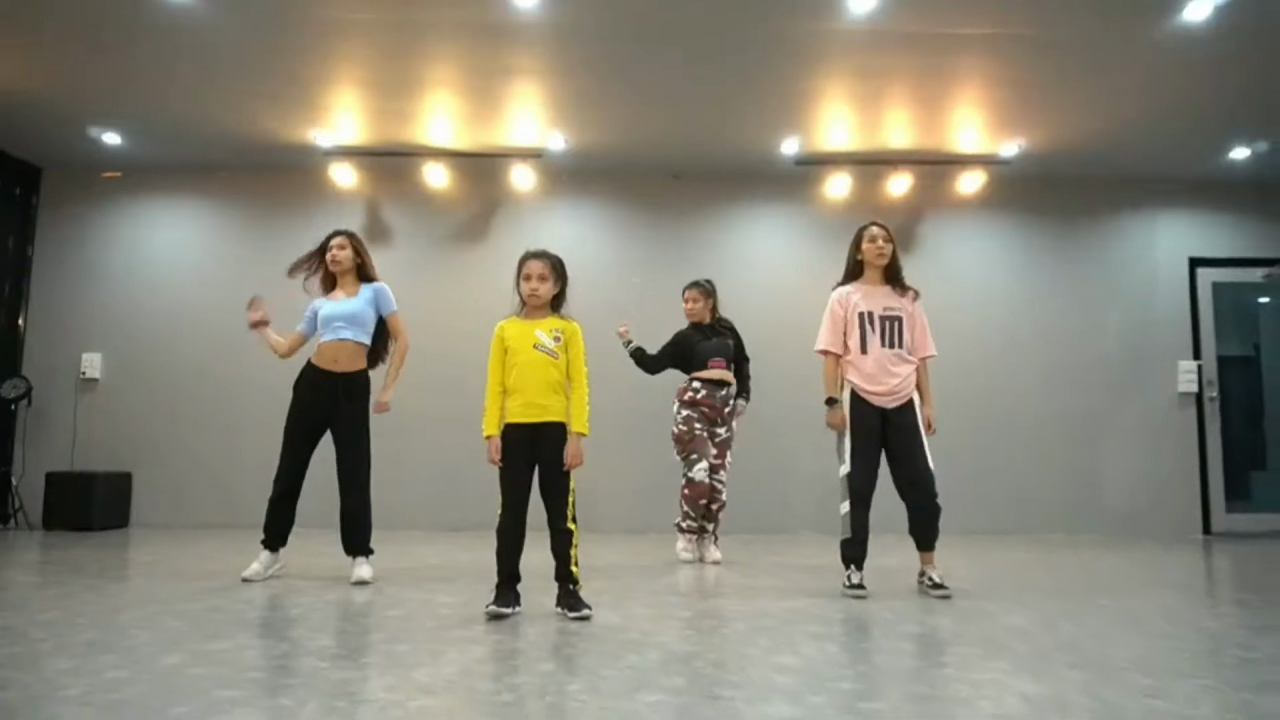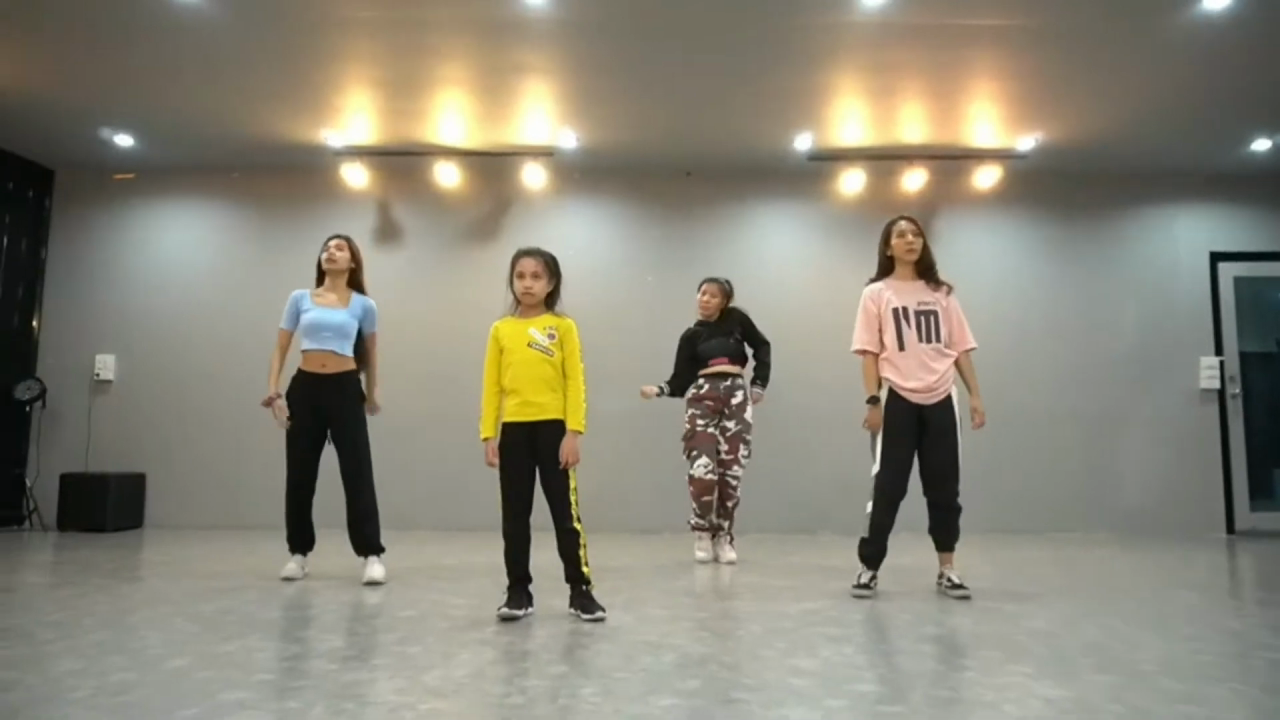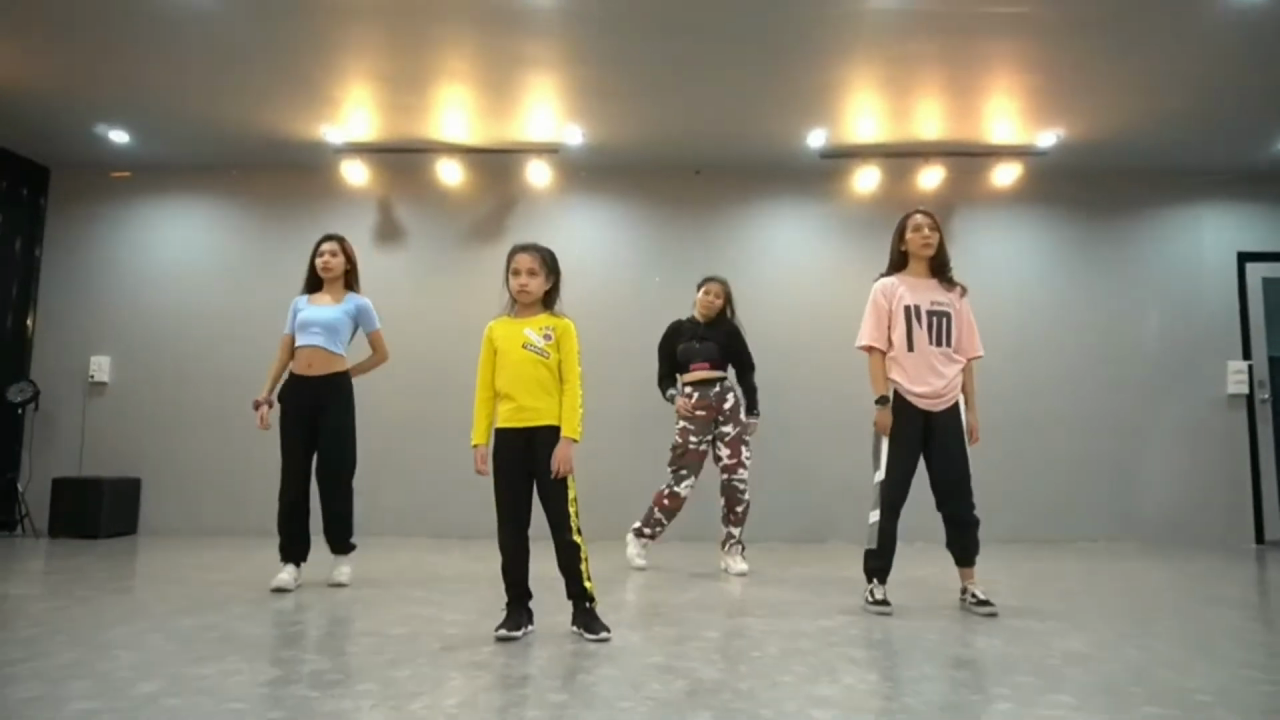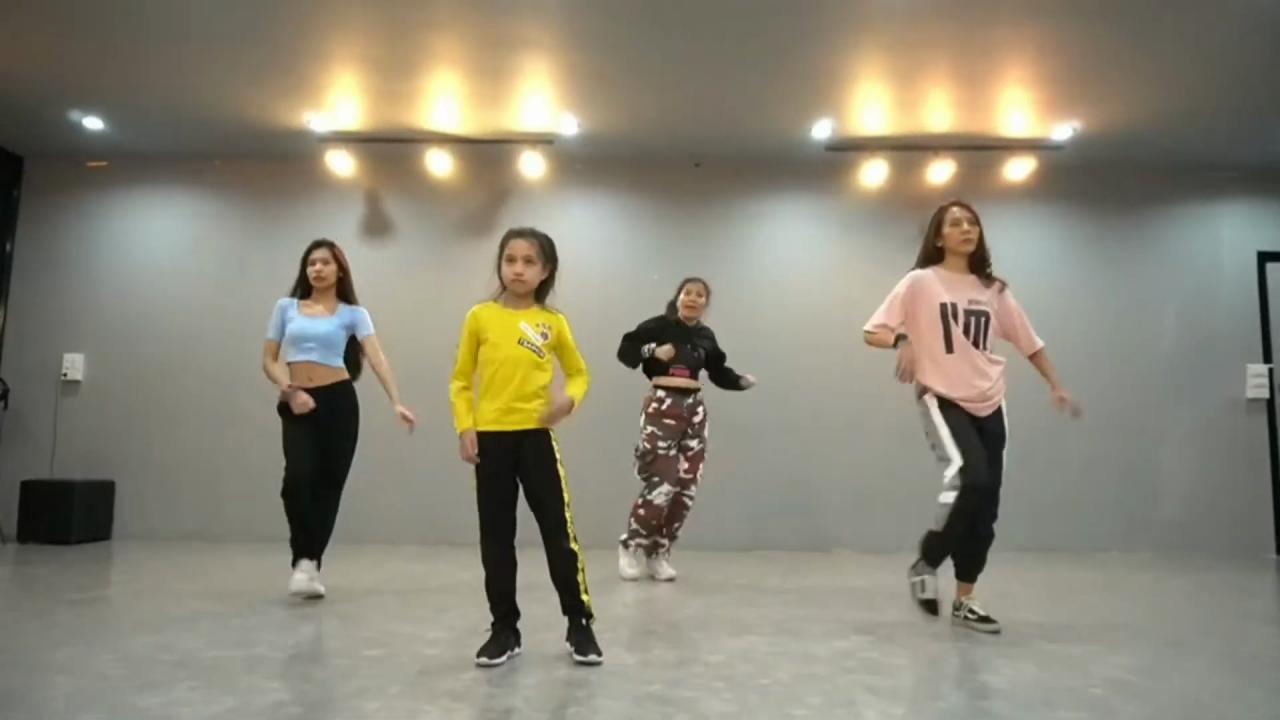
dt=0.4s
person 1, frame 1
left shoulder: (908, 299)
right shoulder: (844, 296)
left elbow: (919, 355)
right elbow: (832, 354)
left wrist: (927, 403)
right wrist: (833, 402)
left hip: (903, 402)
right hip: (861, 401)
left knee: (920, 483)
right knee: (858, 486)
left ankle: (927, 568)
right ankle: (853, 569)
person 1, frame 2
left shoulder: (942, 293)
right shoulder: (876, 293)
left elbow: (960, 348)
right elbow: (869, 353)
left wrist: (975, 395)
right wrist: (872, 401)
left hip: (940, 399)
right hip: (898, 399)
left knee: (944, 485)
right knee: (889, 485)
left ankle: (946, 569)
right ankle: (868, 567)
person 1, frame 3
left shoulder: (955, 294)
right shoulder: (887, 288)
left elbow: (967, 356)
right elbow: (876, 350)
left wrist: (973, 408)
right wrist: (882, 402)
left hip: (947, 406)
right hip: (904, 403)
left knee: (957, 494)
right knee: (890, 493)
left ankle: (968, 585)
right ankle: (876, 582)
person 1, frame 4
left shoulder: (994, 290)
right shoulder: (920, 282)
left elbow: (1030, 342)
right elbow: (873, 332)
left wrist: (1057, 388)
right wrist: (901, 341)
left hip: (989, 407)
right hip: (942, 400)
left knee: (985, 508)
right knee: (970, 479)
left ankle: (964, 599)
right ankle: (926, 564)
person 2, frame 1
left shoulder: (568, 329)
right shoulder: (505, 330)
left elbow: (579, 385)
right elbow: (495, 386)
left wrist: (577, 435)
right wrist: (492, 433)
left hip: (554, 430)
right hip: (515, 430)
left knee: (561, 514)
right knee: (511, 513)
left ankle: (568, 590)
right ankle: (507, 590)
person 2, frame 2
left shoulder: (563, 326)
right shoulder: (500, 330)
left elbow: (575, 383)
right elbow: (492, 387)
left wrist: (573, 433)
right wrist: (488, 435)
left hip: (552, 428)
right hip: (514, 430)
left knee: (566, 512)
right knee: (514, 514)
left ankle: (580, 590)
right ankle: (518, 591)
person 2, frame 3
left shoulder: (561, 327)
right shoulder: (495, 330)
left elbow: (572, 387)
right elbow: (485, 390)
left wrist: (567, 440)
right wrist: (479, 441)
left hip: (548, 434)
right hip: (508, 436)
left knee: (565, 524)
right knee: (511, 528)
left ankle: (583, 607)
right ankle: (518, 609)
person 2, frame 4
left shoulder: (553, 323)
right shoulder: (480, 317)
left elbow: (580, 374)
right elbow: (460, 380)
left wrist: (569, 399)
right wrist: (465, 427)
left hip: (536, 437)
right hip: (491, 439)
left knee: (560, 532)
right knee: (496, 539)
left ankle: (579, 624)
right ankle: (504, 629)
person 3, frame 1
left shoulder: (376, 291)
right shoulder: (319, 304)
left elbow: (402, 340)
right elbow: (286, 350)
left wrist: (388, 388)
right wrist: (262, 326)
left hip: (353, 387)
right hip: (313, 381)
left knee: (354, 474)
right knee: (289, 468)
left ankle: (360, 556)
right ankle: (271, 550)
person 3, frame 2
left shoulder: (363, 305)
right shoulder: (300, 299)
left elbow: (369, 353)
right elbow: (280, 350)
left wrist: (370, 394)
right wrist: (273, 392)
left hip: (343, 389)
right hip: (305, 388)
left knee: (358, 472)
right knee: (300, 475)
left ankle: (371, 555)
right ankle: (299, 552)
person 3, frame 3
left shoulder: (357, 304)
right shoulder: (300, 303)
left elbow: (381, 354)
right elbow: (284, 355)
right wrist: (265, 397)
left hip: (334, 390)
right hip: (296, 390)
left knee: (334, 474)
right knee: (293, 478)
left ankle: (341, 555)
right ankle: (292, 561)
person 3, frame 4
left shoulder: (352, 314)
right shoulder: (286, 307)
left elbow: (377, 358)
right elbow: (269, 360)
left wrist: (397, 403)
right wrist: (288, 392)
left hip: (338, 400)
right hip: (297, 404)
left knee: (325, 488)
right knee: (297, 478)
left ankle: (308, 564)
right ankle: (303, 560)
person 4, frame 1
left shoulder: (726, 329)
right shoulder: (685, 338)
left elbow: (742, 363)
right elbow: (653, 364)
left wrist: (743, 396)
right wrist: (629, 343)
left hip: (725, 402)
right hip: (694, 400)
left knee: (718, 476)
right knee: (697, 471)
left ankle: (707, 538)
right ankle: (687, 535)
person 4, frame 2
left shoulder: (736, 319)
right shoulder: (691, 335)
left elbow: (762, 347)
right elbow: (682, 378)
left wrist: (759, 383)
right wrist: (659, 390)
left hip: (736, 396)
right hip: (703, 397)
left knee: (732, 470)
right knee: (701, 467)
left ankle: (723, 537)
right ankle: (703, 534)
person 4, frame 3
left shoulder: (728, 330)
right shoulder: (676, 330)
left elbow: (745, 370)
right elbow: (665, 373)
left wrist: (752, 411)
right wrist: (674, 396)
left hip: (726, 401)
right hip: (693, 405)
left knee: (736, 477)
right knee: (683, 479)
left ankle: (732, 550)
right ankle: (640, 536)
person 4, frame 4
left shoulder: (705, 336)
right shoulder: (660, 325)
left elbow: (719, 372)
right elbow: (626, 350)
left wrist: (742, 381)
right wrist: (652, 350)
left hip: (694, 409)
right hip: (662, 407)
left knee: (685, 489)
right knee: (660, 485)
left ankle: (657, 554)
right ankle: (631, 549)
